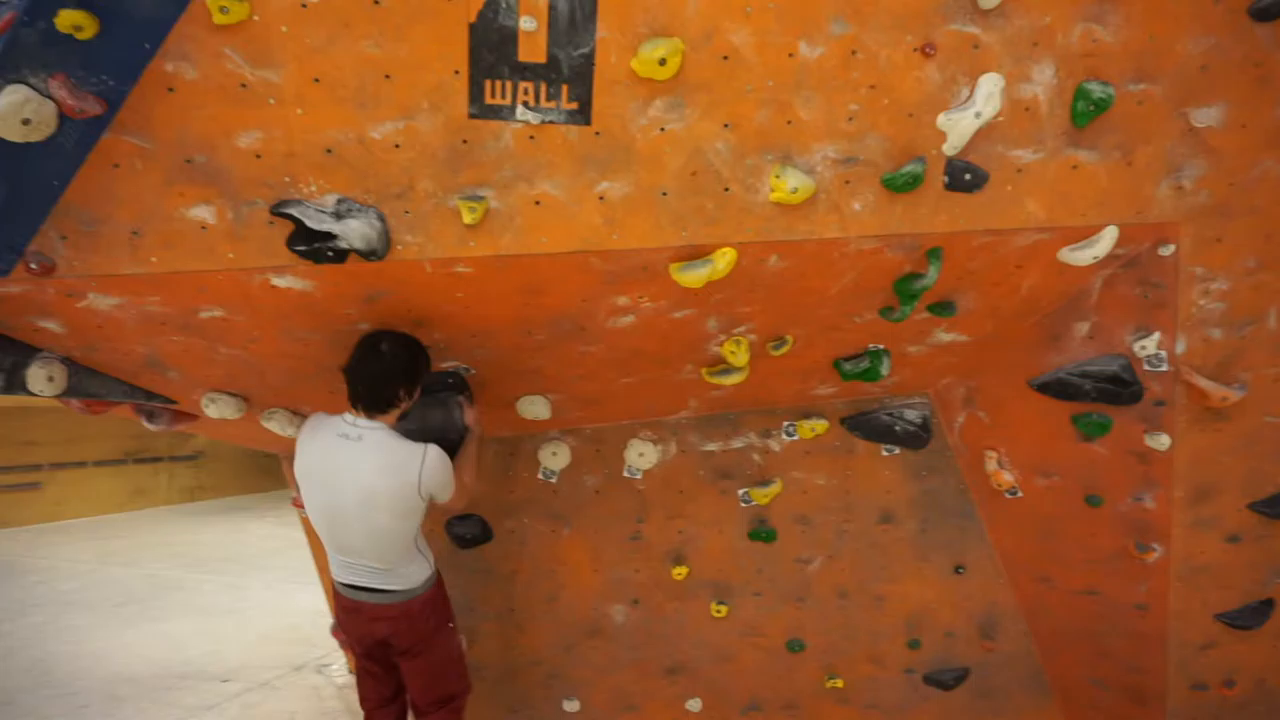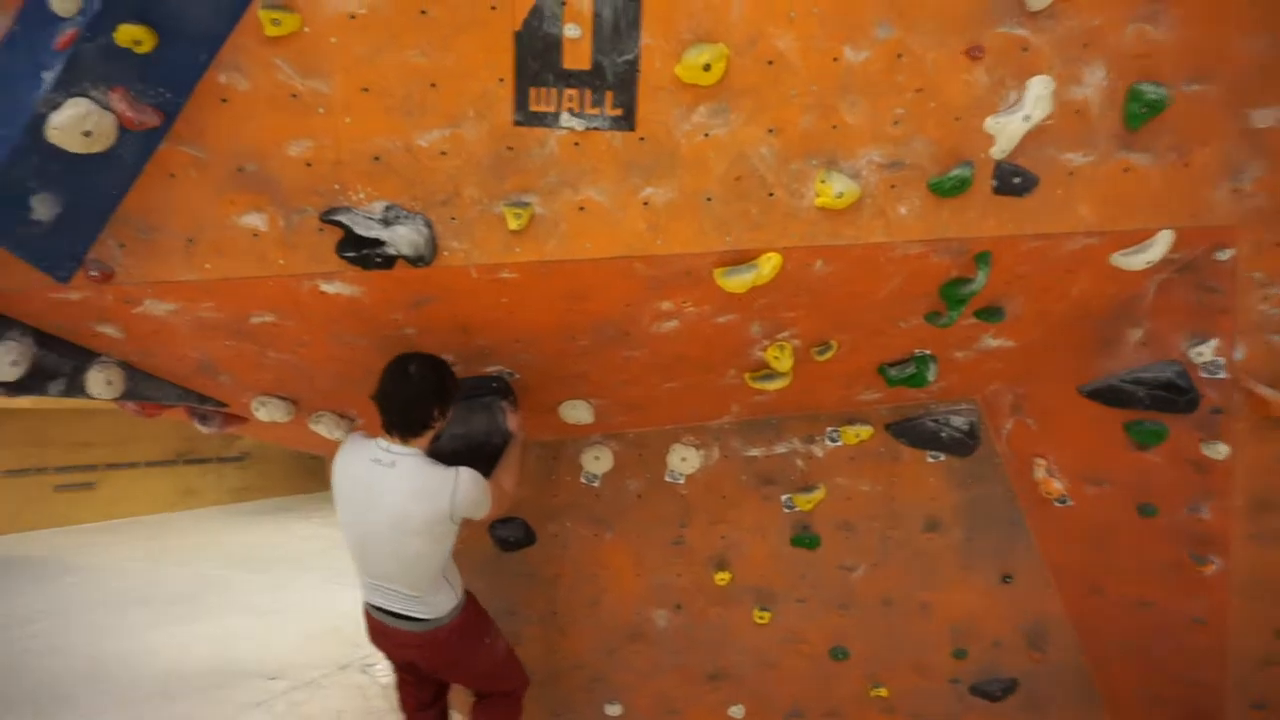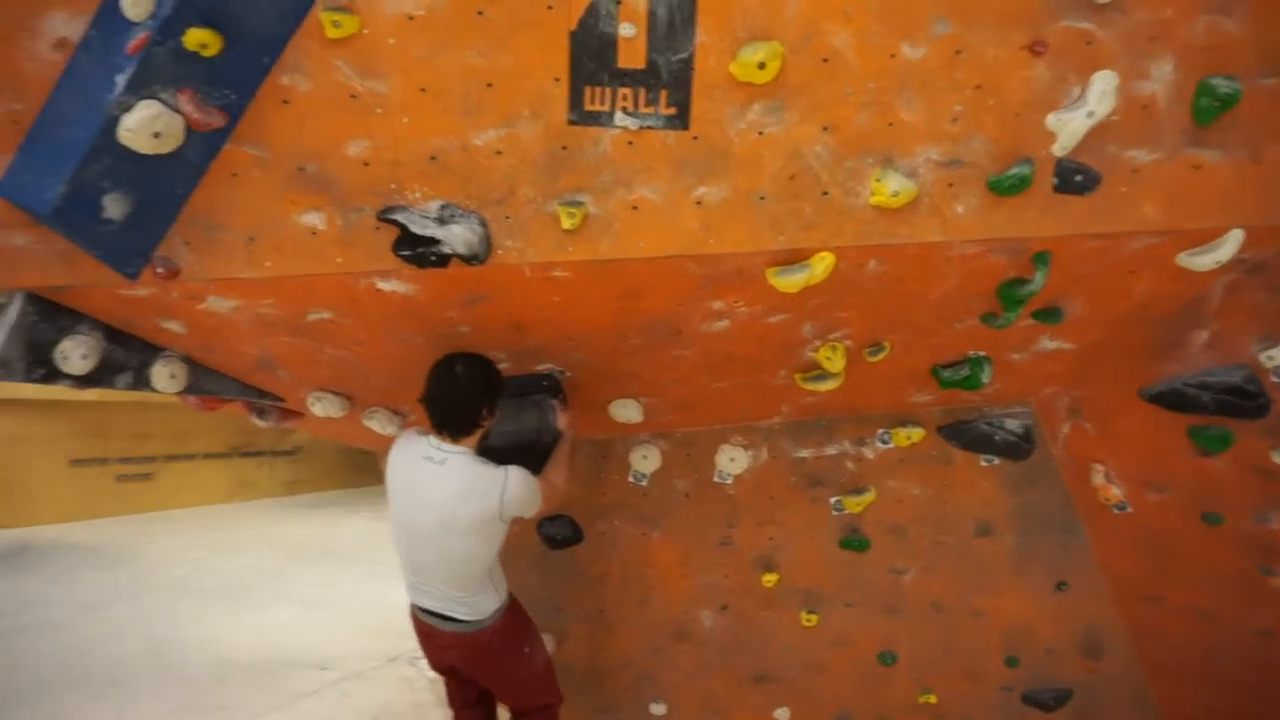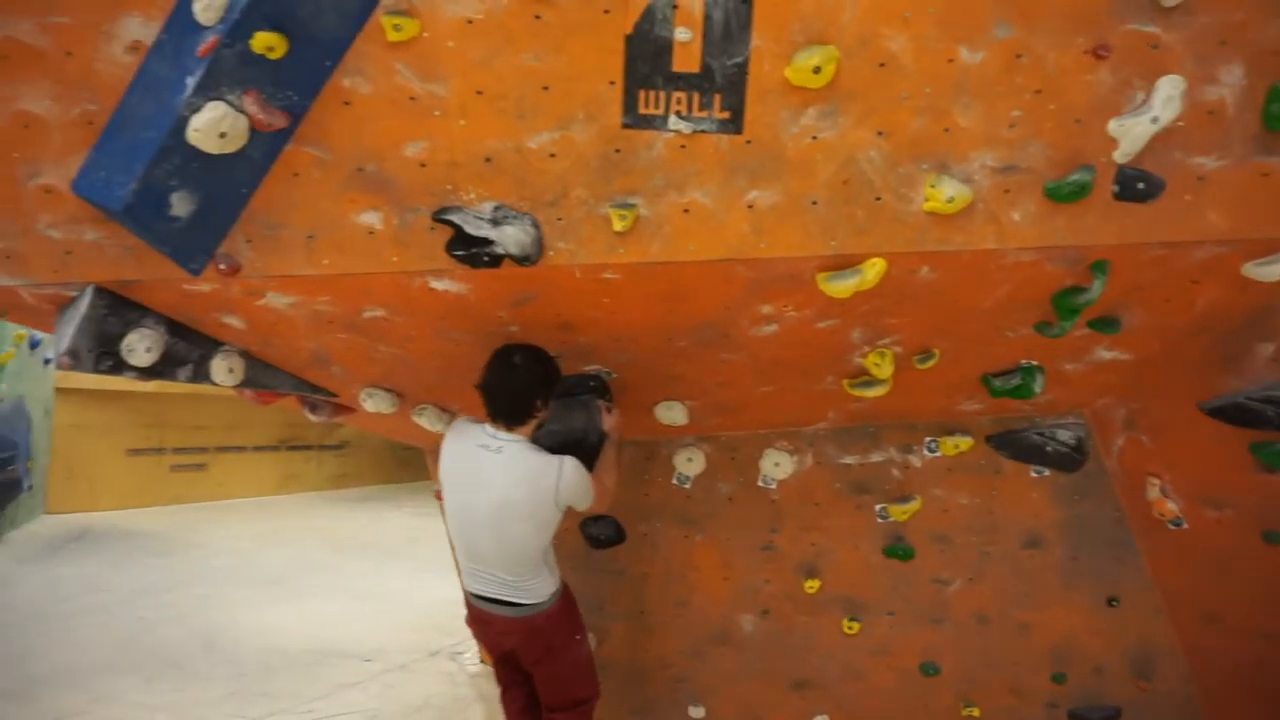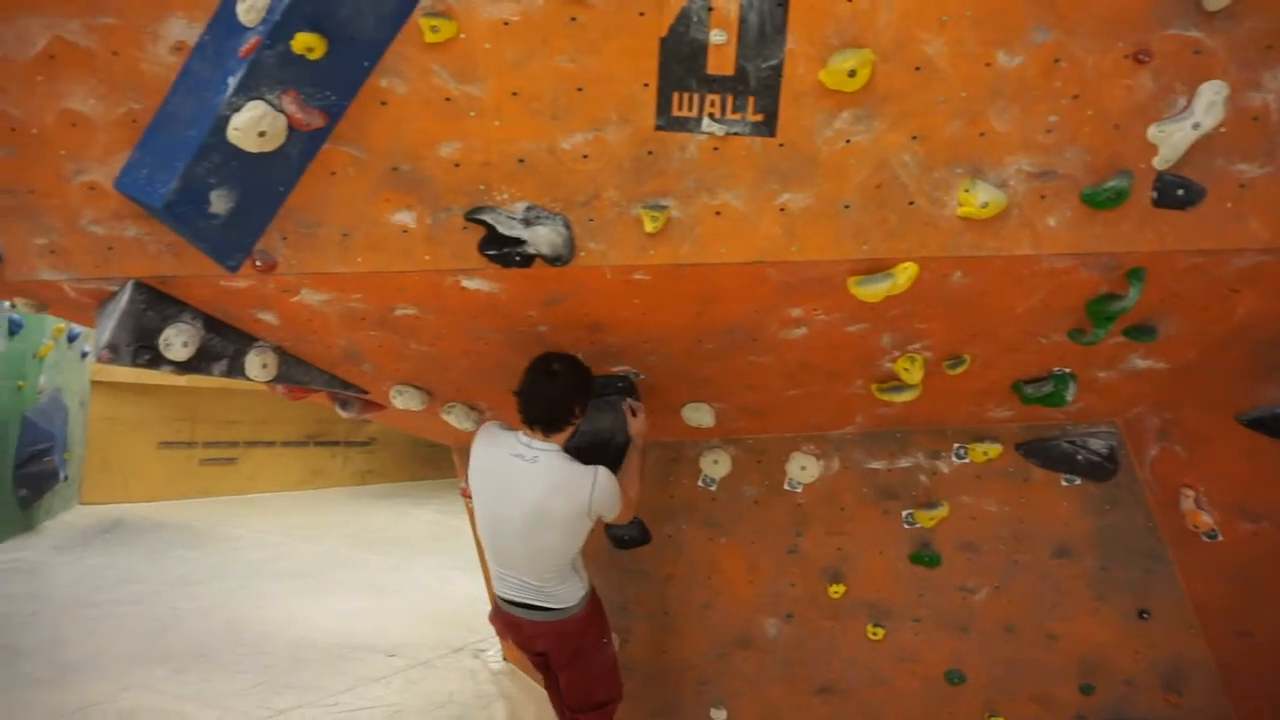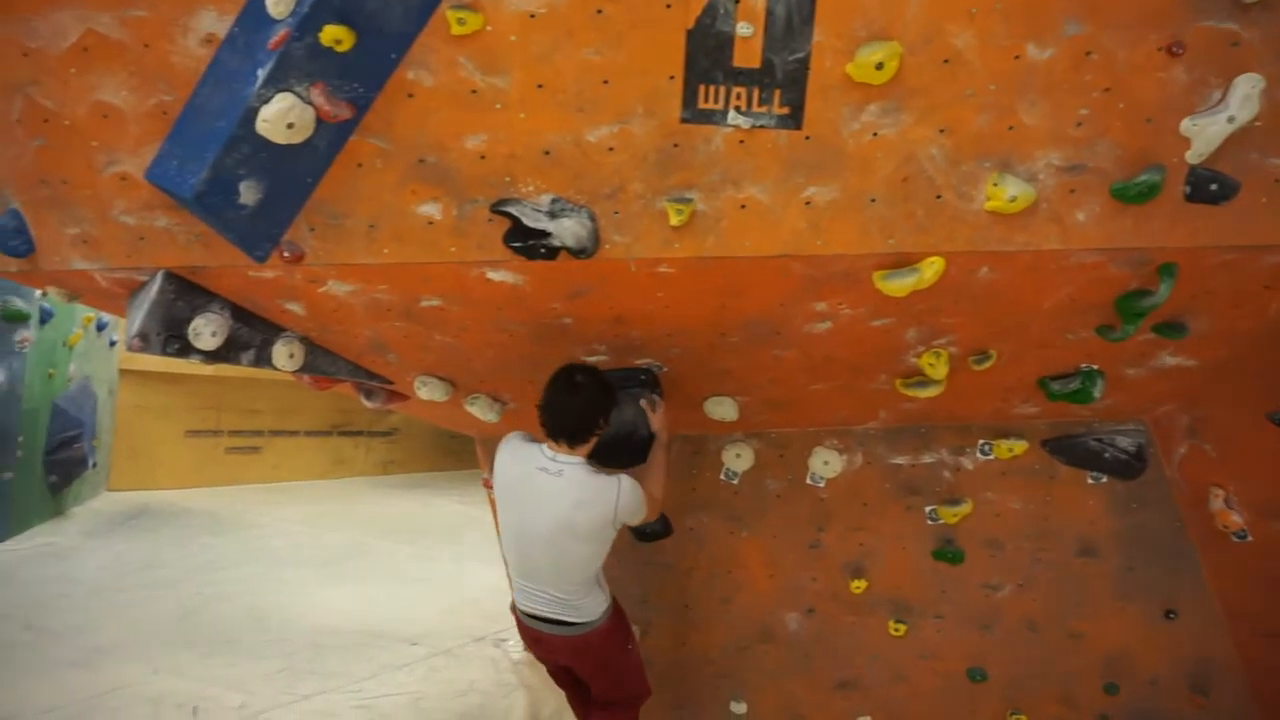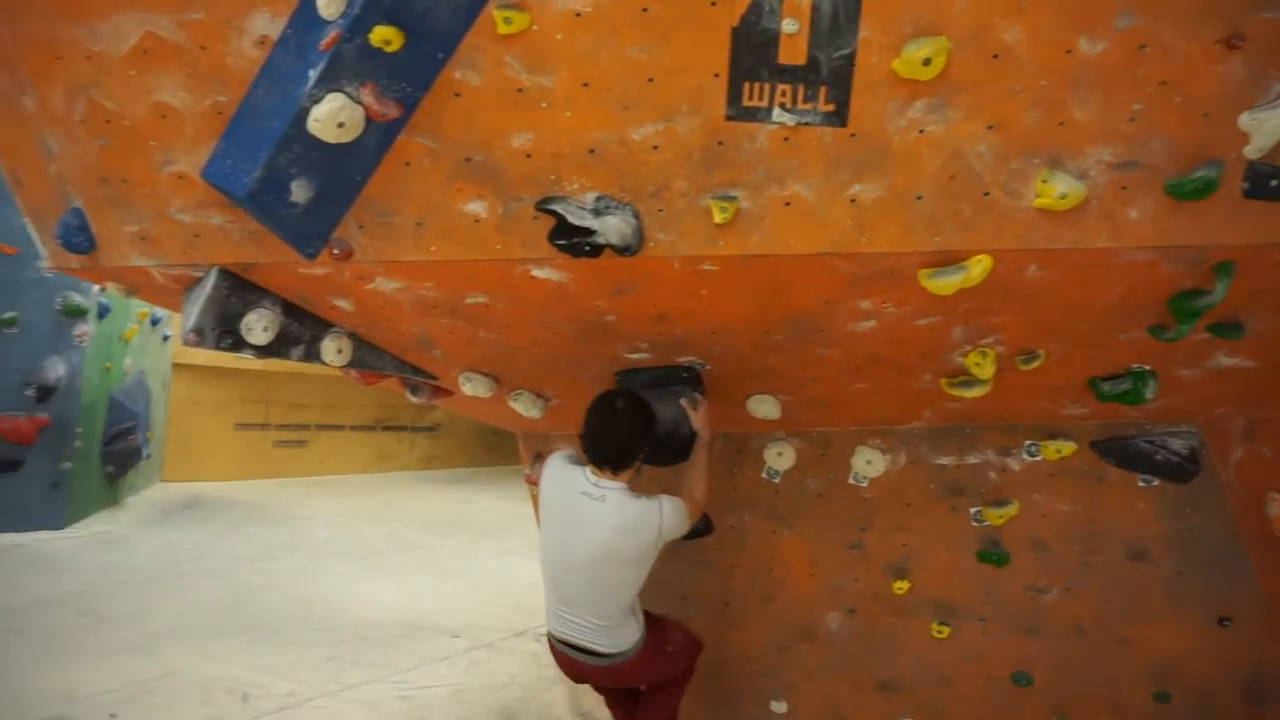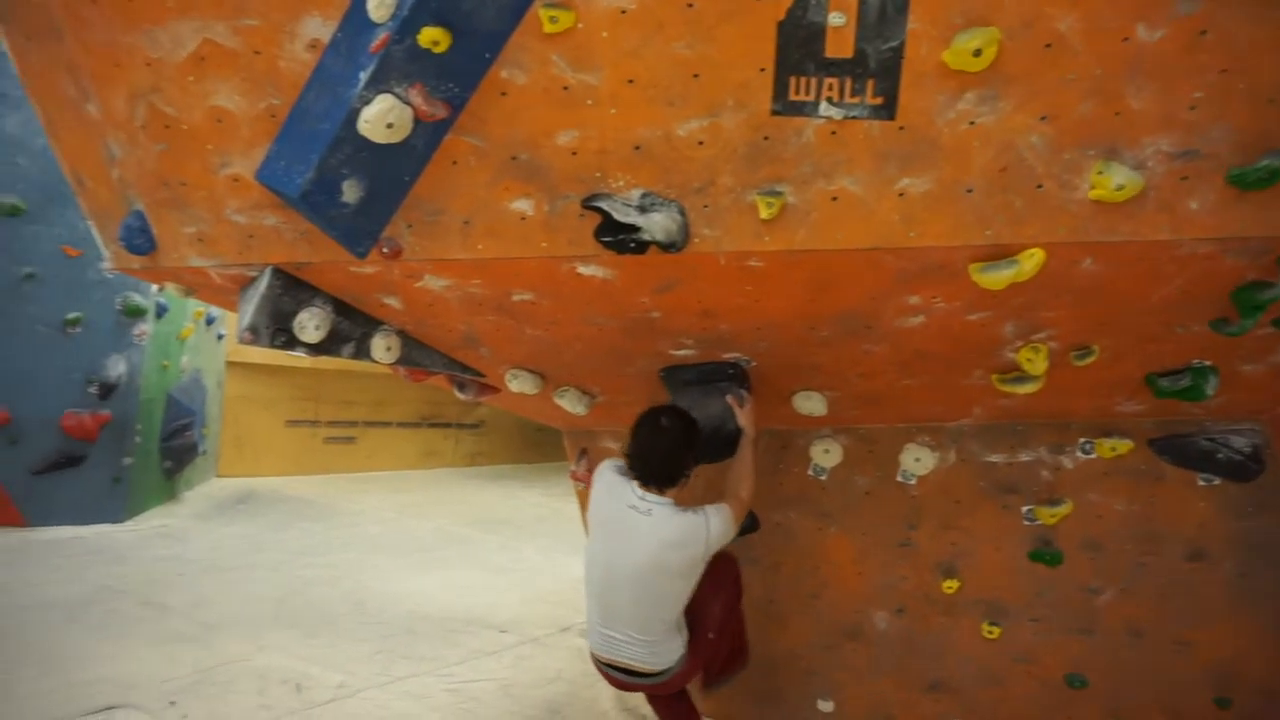
dt=0.2s
person 1, frame 1
left shoulder: (312, 432)
right shoulder: (422, 461)
right elbow: (457, 498)
right wrist: (473, 432)
left hip: (348, 599)
right hip: (409, 602)
person 1, frame 2
left shoulder: (348, 453)
right shoulder: (454, 485)
right elbow: (499, 498)
right wrist: (516, 437)
left hip: (380, 621)
right hip: (440, 626)
right knee: (505, 687)
person 1, frame 3
left shoulder: (402, 448)
right shoulder: (503, 484)
right elbow: (550, 494)
right wrist: (566, 434)
left hip: (426, 621)
right hip: (485, 628)
person 1, frame 4
left shoulder: (456, 437)
right shoulder: (557, 473)
right elbow: (601, 498)
right wrist: (612, 436)
left hip: (480, 608)
right hip: (538, 613)
person 1, frame 5
left shoulder: (486, 441)
right shoulder: (589, 483)
right elbow: (625, 509)
right wrist: (637, 441)
left hip: (509, 611)
right hip: (565, 616)
left knee: (560, 689)
person 1, frame 6
left shoulder: (509, 452)
right shoulder: (613, 493)
right elbow: (651, 506)
right wrist: (660, 436)
left hip: (528, 623)
right hip: (585, 631)
left knee: (577, 684)
person 1, frame 7
left shoulder: (556, 471)
right shoulder: (653, 516)
left elbow: (594, 448)
right elbow: (693, 502)
right wrist: (702, 436)
left hip: (561, 648)
right hip: (618, 658)
right knee: (683, 647)
person 1, frame 8
left shoulder: (605, 481)
right shoulder: (700, 528)
left elbow: (631, 464)
right elbow: (739, 499)
right wrist: (747, 433)
left hip: (604, 662)
right hip: (663, 671)
right knee: (724, 564)
right ankle: (722, 666)
